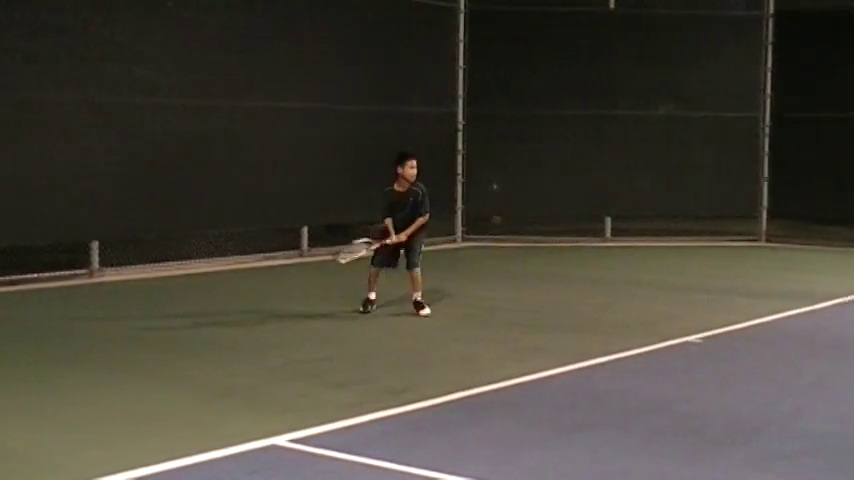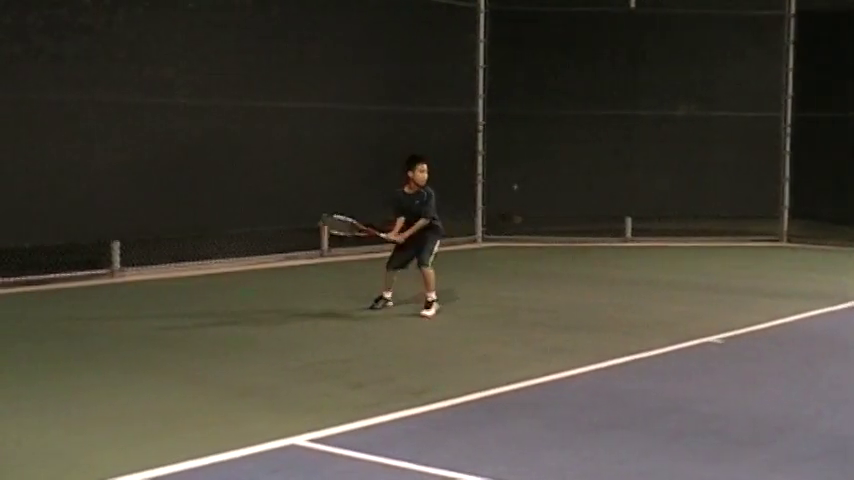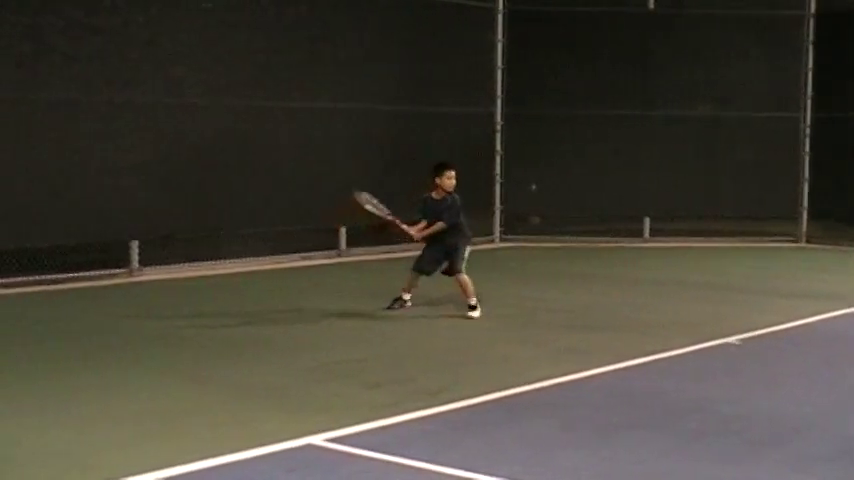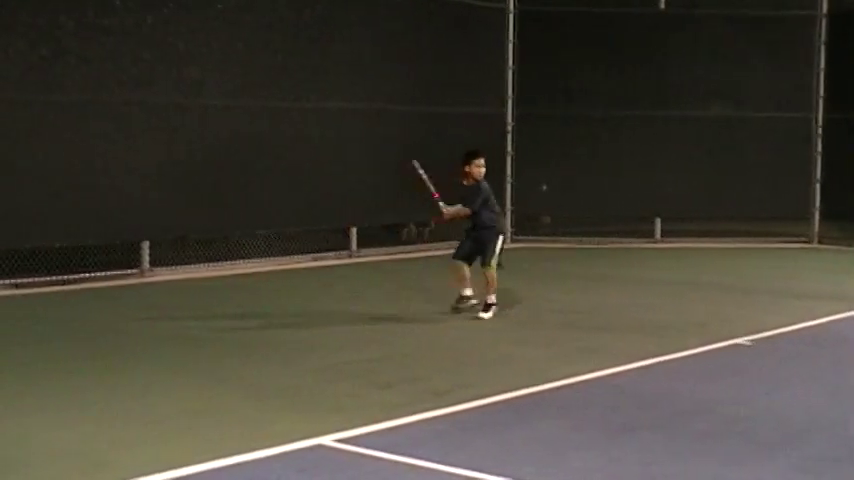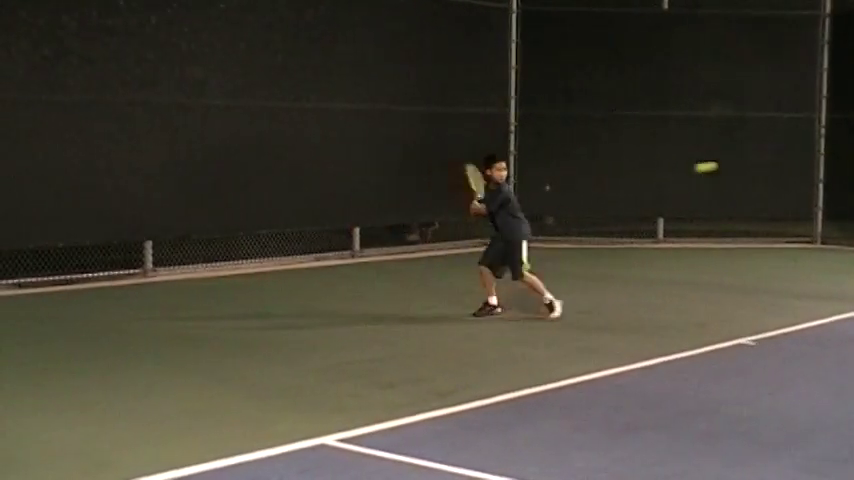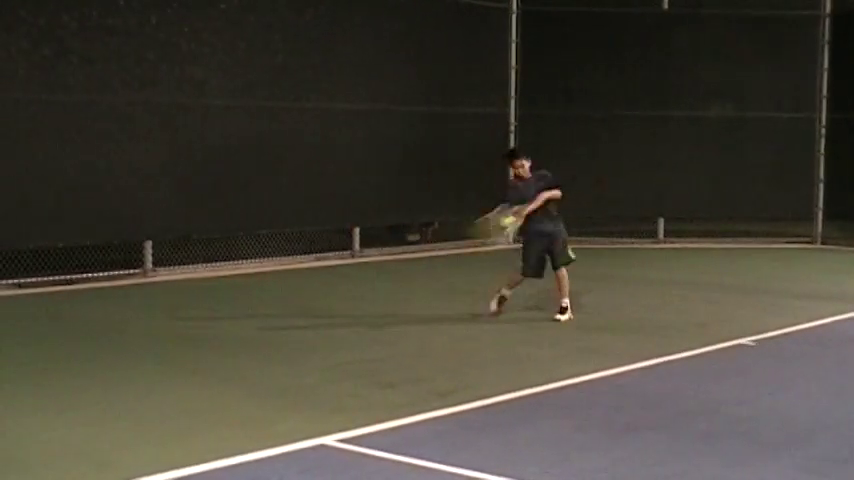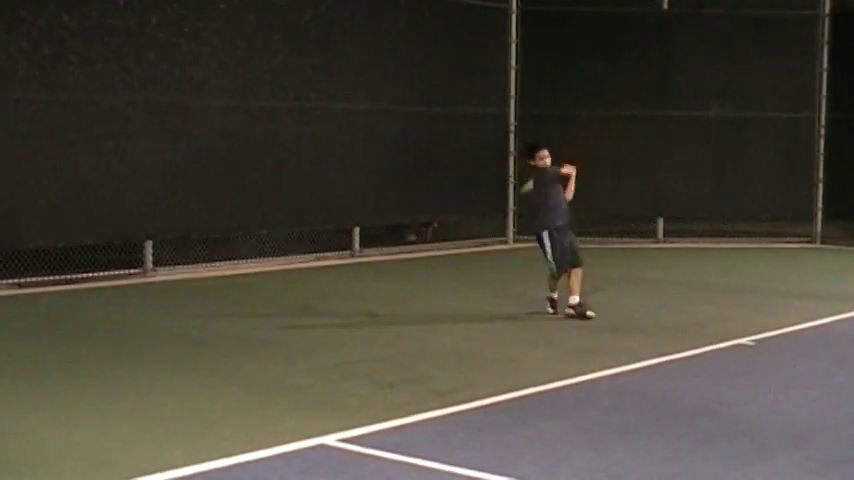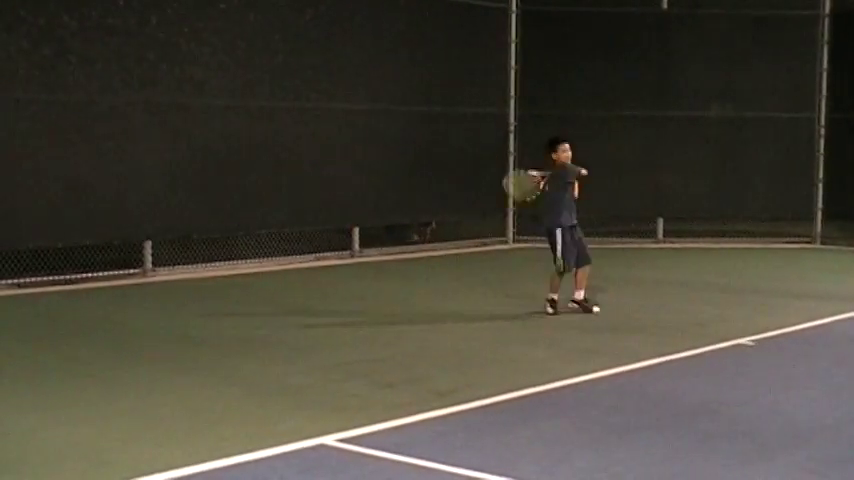
dt=0.2s
person 1, frame 1
left shoulder: (419, 191)
right shoulder: (388, 193)
left elbow: (424, 216)
right elbow: (387, 217)
left wrist: (406, 233)
right wrist: (392, 234)
left hip: (414, 232)
right hip: (393, 233)
left knee: (414, 264)
right knee: (376, 263)
left ankle: (418, 300)
right ankle: (371, 298)
person 1, frame 2
left shoulder: (427, 194)
right shoulder: (399, 195)
left elbow: (426, 219)
right elbow: (400, 217)
left wrist: (405, 235)
right wrist: (395, 232)
left hip: (431, 233)
right hip: (408, 233)
left knee: (424, 263)
right knee: (392, 264)
left ankle: (431, 300)
right ankle: (387, 297)
person 1, frame 3
left shoulder: (453, 200)
right shoulder: (427, 200)
left elbow: (443, 223)
right elbow: (426, 220)
left wrist: (422, 234)
right wrist: (414, 229)
left hip: (459, 239)
right hip: (437, 239)
left knee: (458, 271)
right knee: (417, 268)
left ankle: (473, 304)
right ankle: (405, 298)
person 1, frame 4
left shoulder: (481, 187)
right shoulder: (465, 186)
left elbow: (468, 210)
right elbow: (464, 206)
left wrist: (451, 214)
right wrist: (450, 210)
left hip: (494, 229)
right hip: (477, 228)
left knee: (488, 264)
right knee: (459, 258)
left ankle: (491, 301)
right ankle: (467, 295)
person 1, frame 5
left shoulder: (502, 190)
right shoulder: (489, 189)
left elbow: (485, 210)
right elbow: (484, 206)
left wrist: (475, 207)
right wrist: (477, 206)
left hip: (517, 235)
right hip: (502, 234)
left knee: (521, 273)
right knee: (484, 266)
left ankle: (550, 301)
right ankle: (492, 303)
person 1, frame 6
left shoulder: (542, 176)
right shoulder: (513, 187)
left elbow: (558, 193)
right elbow: (515, 210)
left wrist: (545, 196)
left hip: (554, 228)
right hip: (532, 232)
left knee: (560, 266)
right knee: (527, 271)
left ankle: (565, 305)
right ankle: (504, 294)
person 1, frame 7
left shoulder: (551, 173)
right shoulder: (541, 174)
right elbow: (569, 171)
left wrist: (570, 187)
right wrist: (570, 170)
left hip: (563, 225)
right hip: (547, 228)
left knee: (576, 264)
right knee: (558, 268)
left ankle: (574, 304)
right ankle: (552, 297)
person 1, frame 8
left shoulder: (555, 174)
right shoulder: (566, 169)
right elbow: (583, 172)
left hip: (571, 224)
right hip: (558, 225)
left knee: (584, 262)
right knee: (562, 265)
left ankle: (578, 298)
right ankle: (552, 299)
